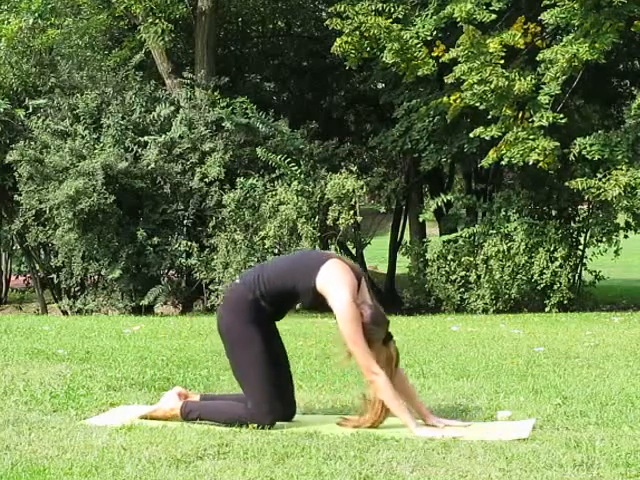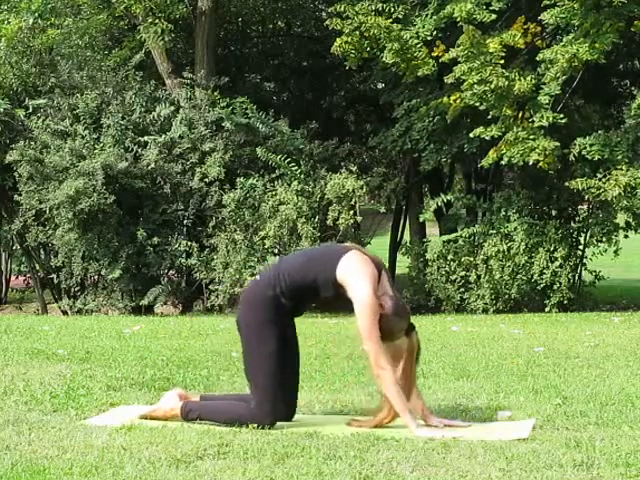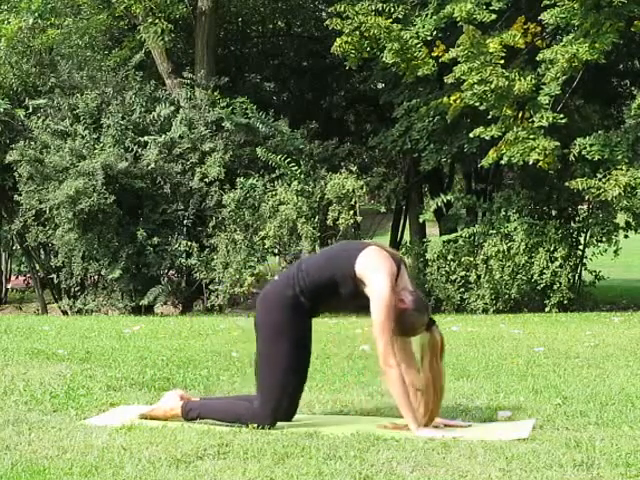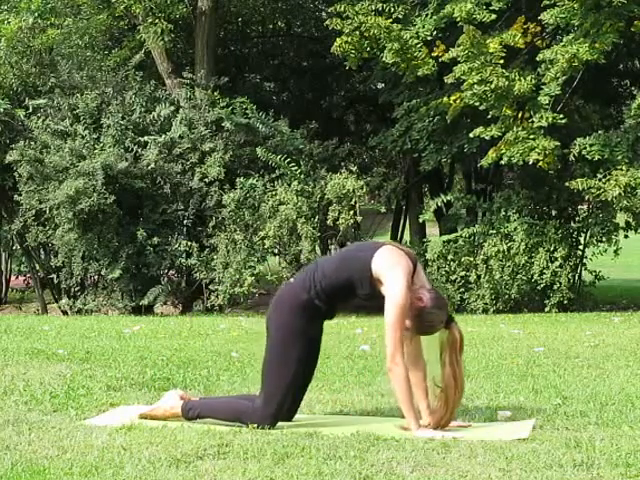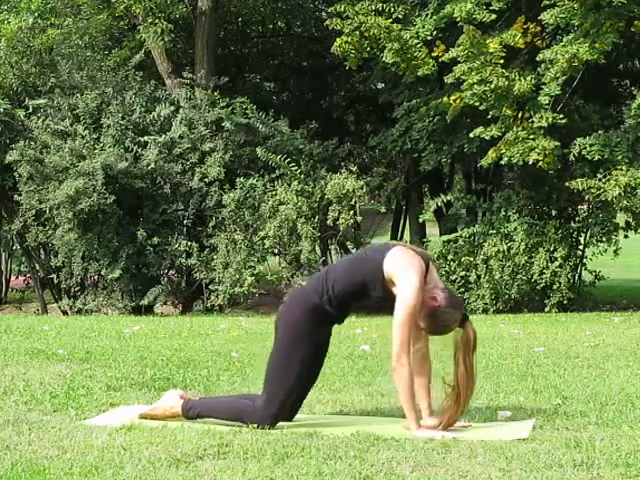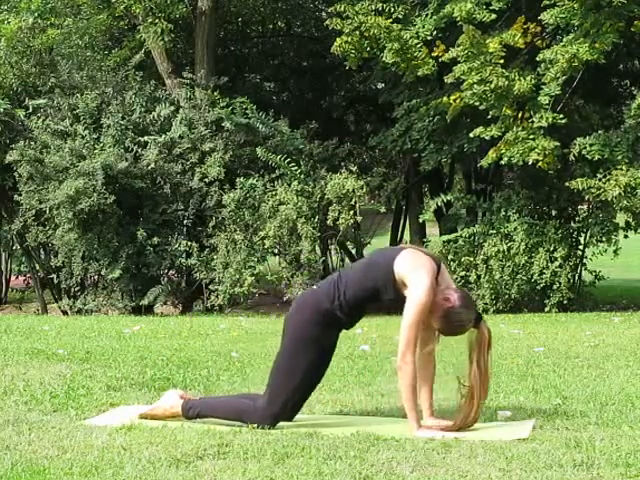
dt=0.3s
person 1, frame 1
left shoulder: (359, 295)
right shoulder: (345, 300)
left elbow: (388, 363)
right elbow: (373, 371)
left wrist: (428, 415)
right wrist: (415, 426)
left hip: (259, 313)
right hip: (241, 311)
left knee: (284, 410)
right knee: (264, 415)
left ankle: (190, 397)
right ankle: (179, 408)
person 1, frame 2
left shoulder: (379, 283)
right shoulder: (365, 289)
left elbow: (396, 357)
right elbow: (380, 365)
left wrist: (427, 415)
right wrist: (414, 425)
left hip: (280, 308)
right hip: (262, 305)
left knee: (283, 410)
right knee: (265, 415)
left ankle: (191, 398)
right ankle: (178, 407)
person 1, frame 3
left shoulder: (400, 284)
right shoulder: (384, 286)
left elbow: (406, 356)
right elbow: (389, 363)
left wrist: (427, 414)
right wrist: (415, 427)
left hip: (298, 309)
right hip: (281, 305)
left knee: (283, 410)
right knee: (266, 416)
left ankle: (190, 399)
right ankle: (179, 407)
person 1, frame 4
left shoulder: (415, 284)
right shoulder: (400, 282)
left elbow: (413, 354)
right elbow: (395, 361)
left wrist: (427, 413)
right wrist: (414, 425)
left hip: (310, 311)
right hip: (295, 306)
left knee: (284, 410)
right knee: (265, 415)
left ankle: (191, 399)
right ankle: (179, 407)
person 1, frame 5
left shoulder: (425, 280)
right shoulder: (413, 282)
left elbow: (420, 353)
right elbow: (401, 361)
left wrist: (427, 415)
right wrist: (415, 426)
left hip: (320, 314)
right hip: (306, 311)
left knee: (283, 410)
right knee: (266, 414)
left ankle: (190, 398)
right ankle: (180, 406)
person 1, frame 6
left shoulder: (435, 281)
right shoulder: (424, 282)
left elbow: (425, 352)
right elbow: (405, 360)
left wrist: (428, 414)
right wrist: (415, 426)
left hip: (328, 319)
right hip: (316, 315)
left knee: (283, 409)
right knee: (267, 414)
left ankle: (188, 397)
right ankle: (180, 406)
